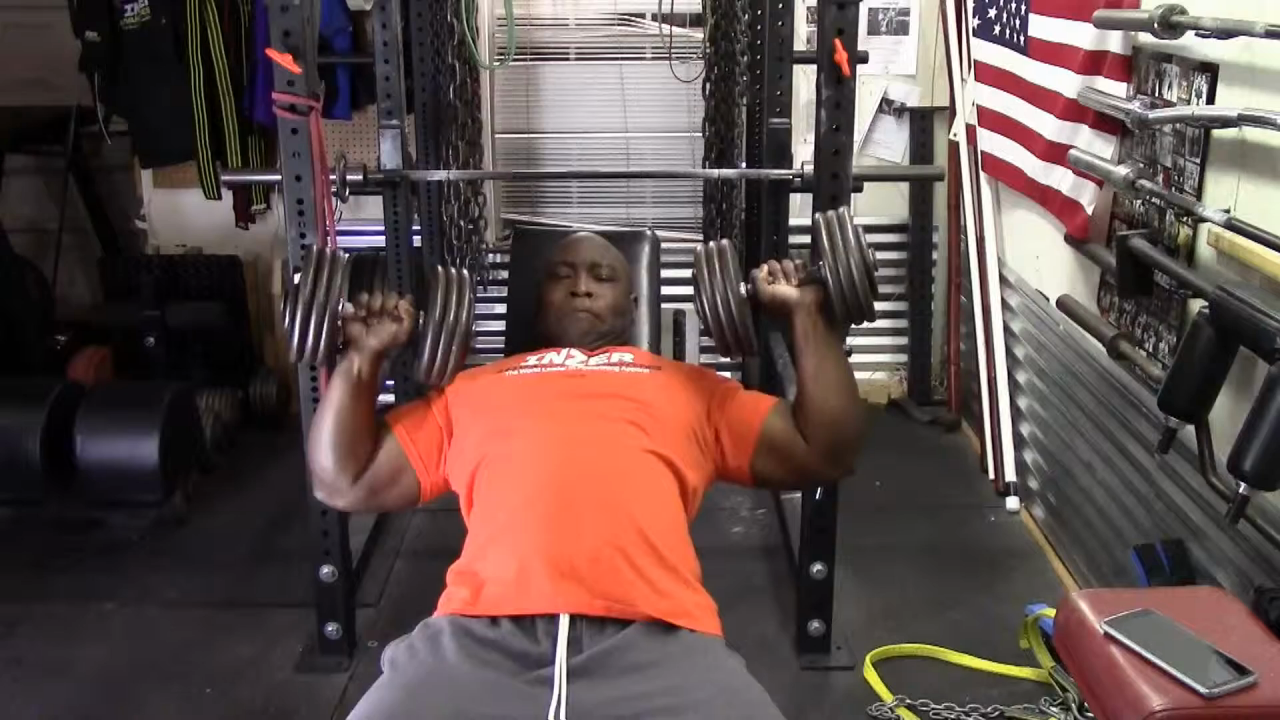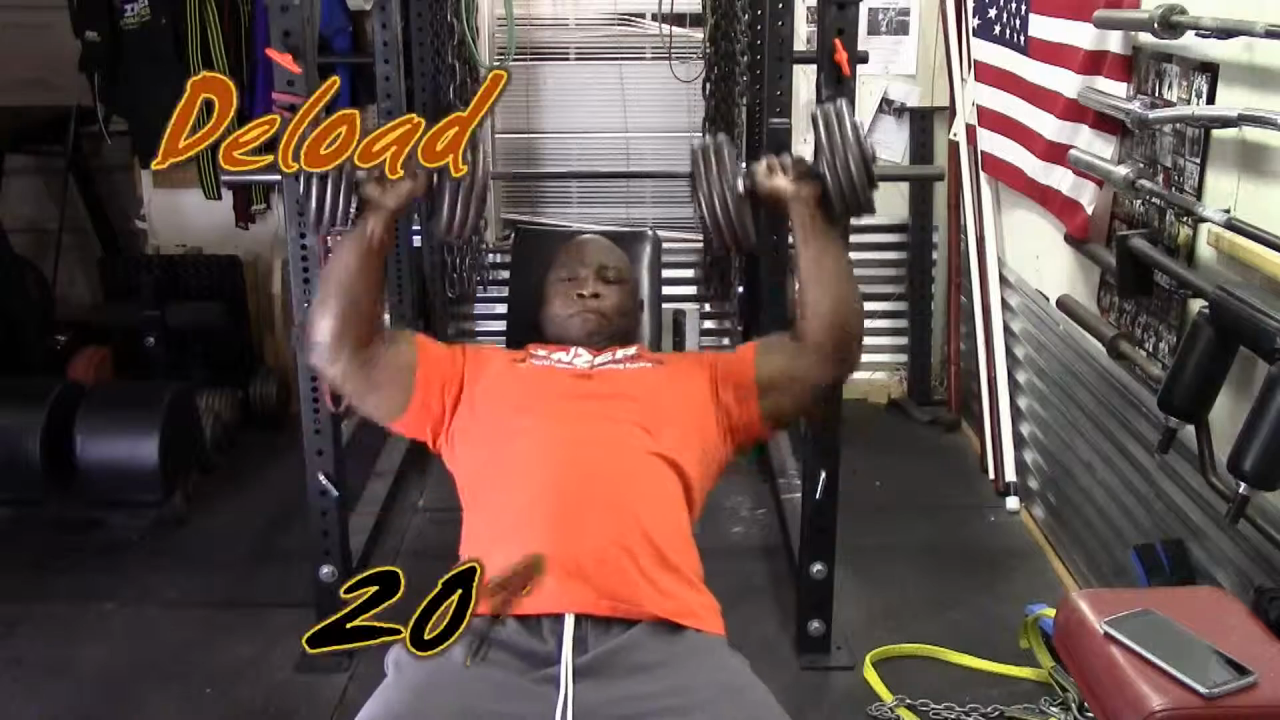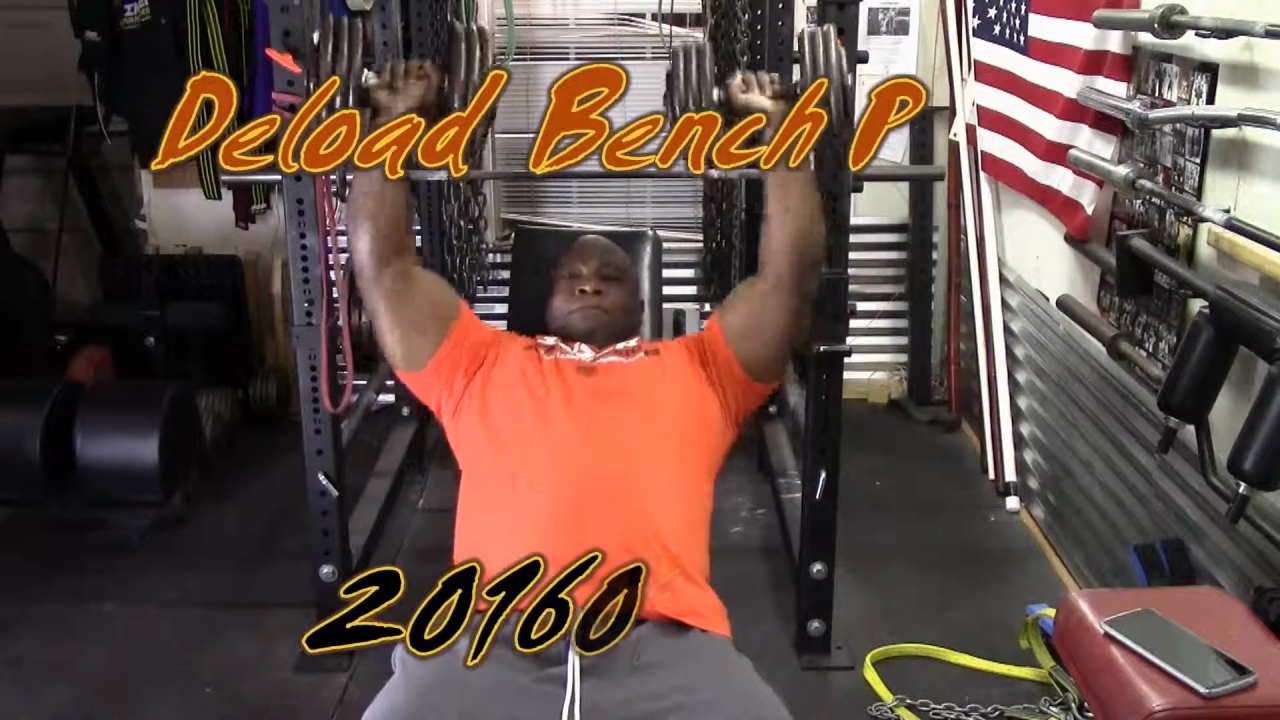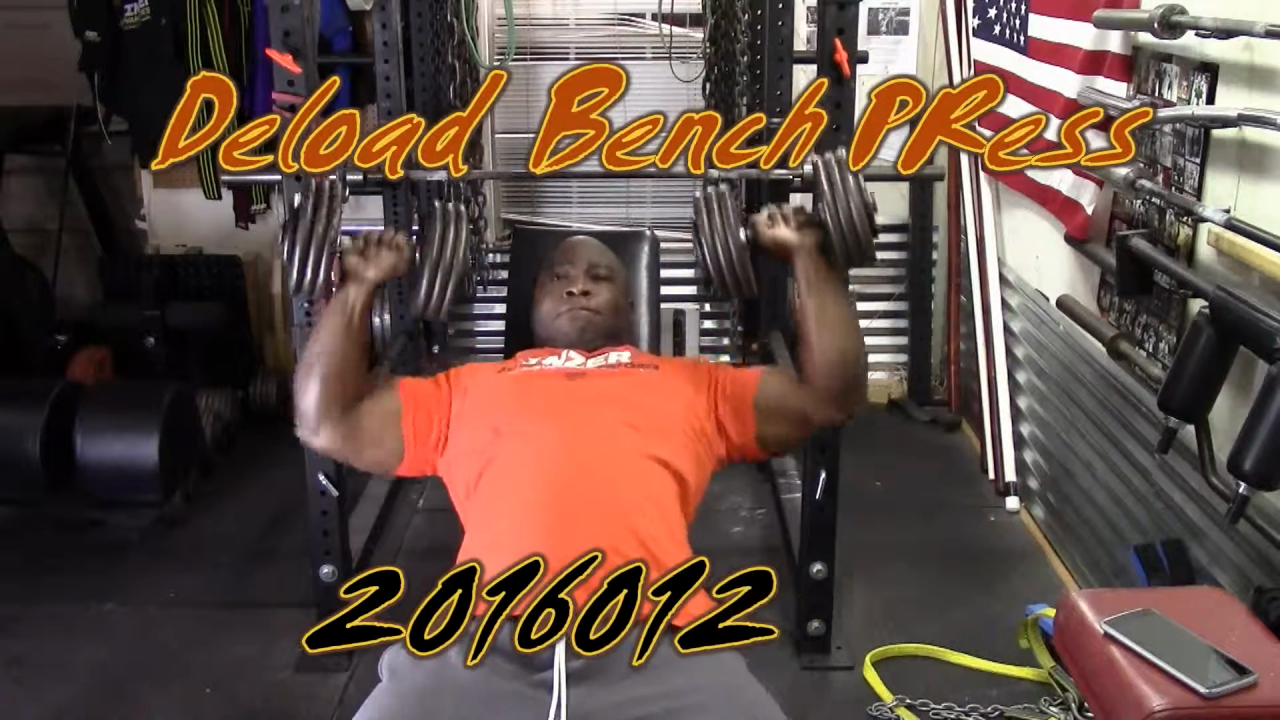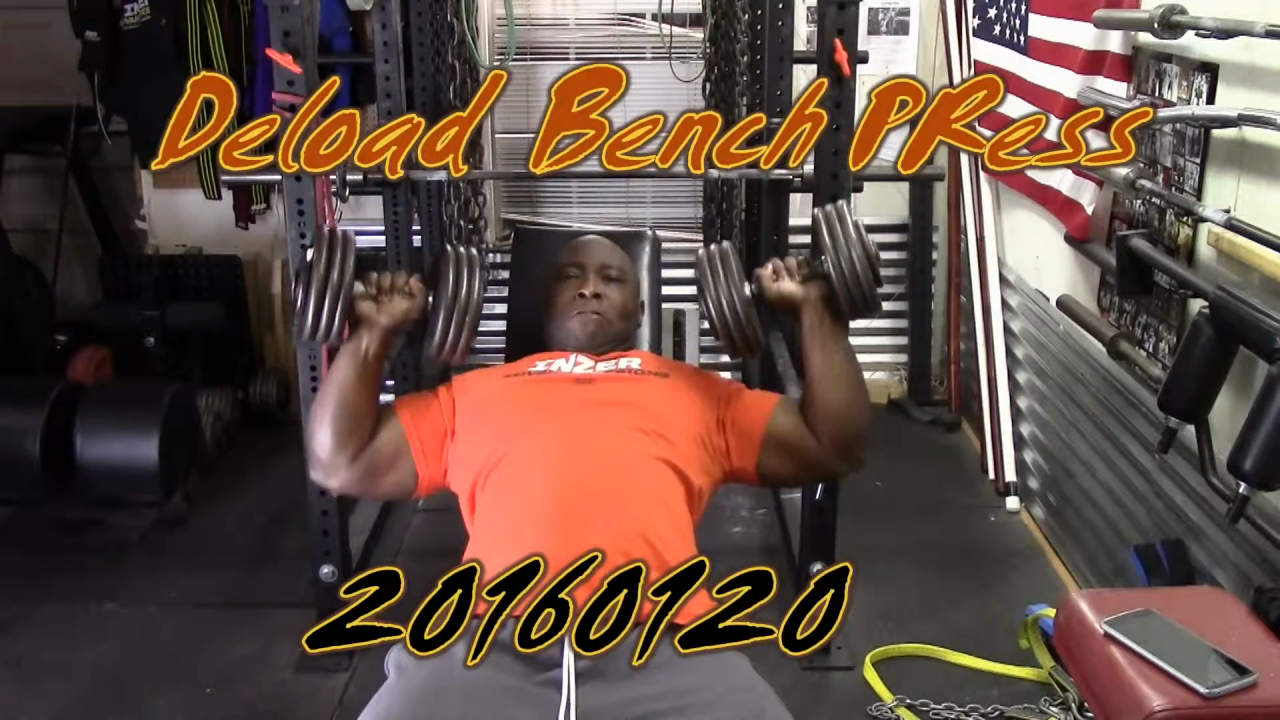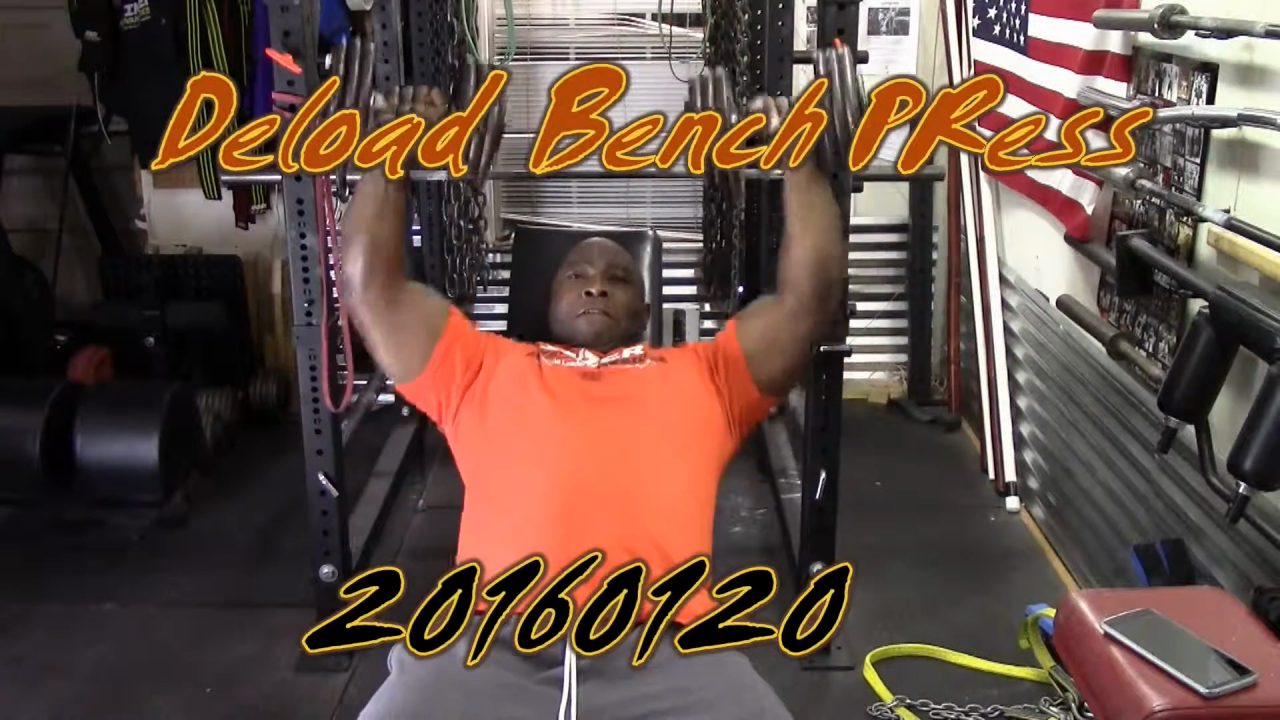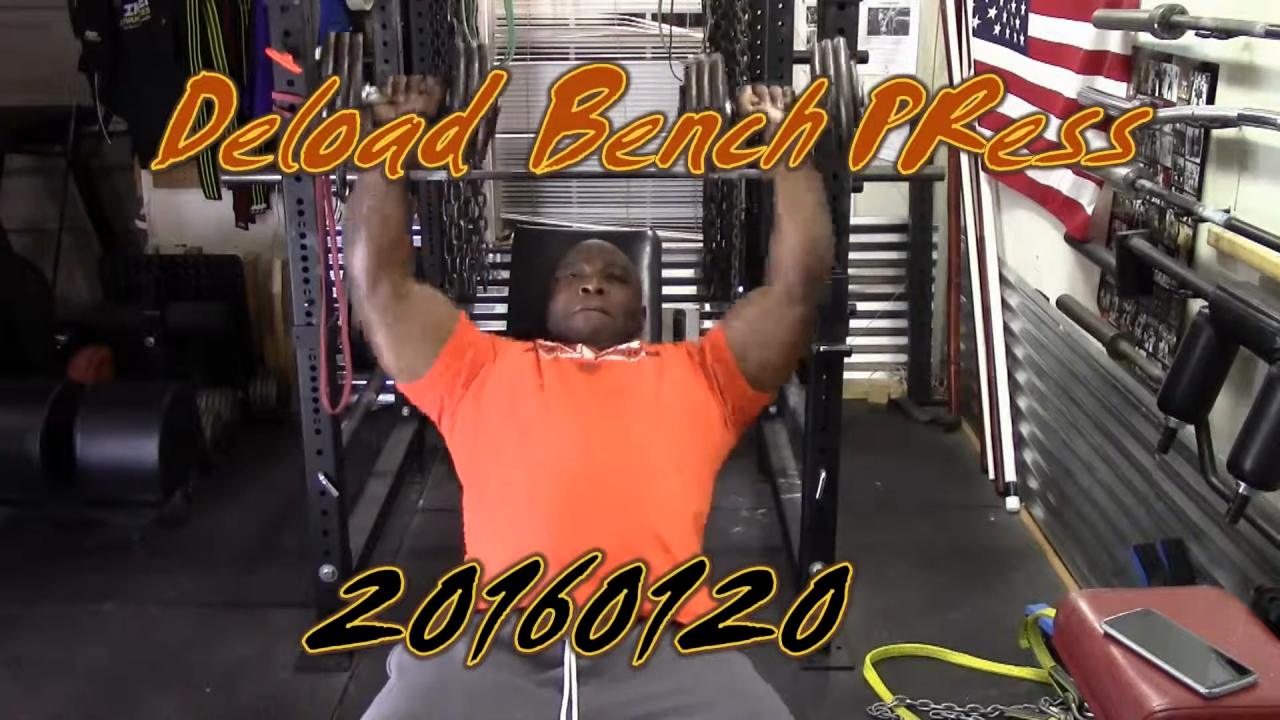
dt=0.4s
person 1, frame 1
left shoulder: (689, 387)
right shoulder: (471, 389)
left elbow: (826, 453)
right elbow: (345, 483)
left wrist: (805, 314)
right wrist: (363, 355)
left hip: (654, 637)
right hip: (482, 633)
person 1, frame 2
left shoulder: (698, 385)
right shoulder: (475, 380)
left elbow: (826, 351)
right elbow: (341, 348)
left wrist: (803, 210)
right wrist: (377, 217)
left hip: (656, 637)
right hip: (490, 634)
person 1, frame 3
left shoulder: (696, 371)
right shoulder: (485, 368)
left elbow: (790, 273)
right elbow: (384, 260)
left wrist: (777, 127)
right wrist: (388, 123)
left hip: (663, 639)
right hip: (493, 638)
person 1, frame 4
left shoulder: (691, 382)
right shoulder: (469, 387)
left elbow: (830, 397)
right elbow: (327, 424)
left wrist: (805, 257)
right wrist: (358, 287)
left hip: (654, 645)
right hip: (485, 642)
person 1, frame 5
left shoulder: (696, 392)
right shoulder: (475, 392)
left elbow: (836, 448)
right elbow: (338, 464)
left wrist: (811, 307)
right wrist: (372, 330)
left hip: (658, 645)
right hip: (493, 641)
person 1, frame 6
left shoulder: (698, 381)
right shoulder: (485, 374)
left elbow: (810, 294)
right elbow: (371, 282)
left hip: (658, 641)
right hip: (494, 637)
person 1, frame 7
left shoulder: (698, 376)
right shoulder: (485, 370)
left elbow: (798, 283)
right elbow: (378, 278)
left hip: (661, 645)
right hip: (492, 643)
